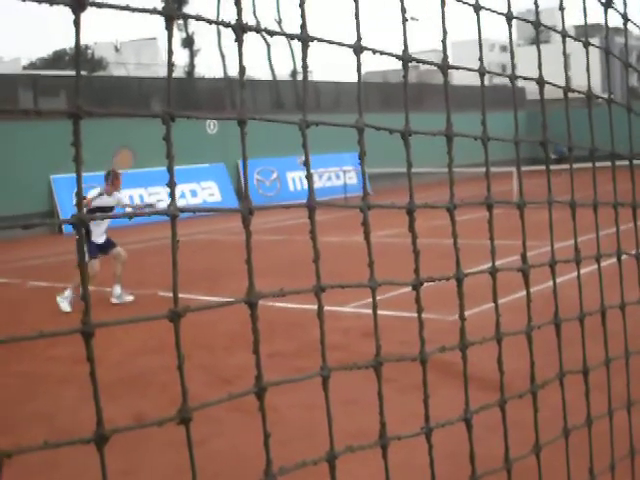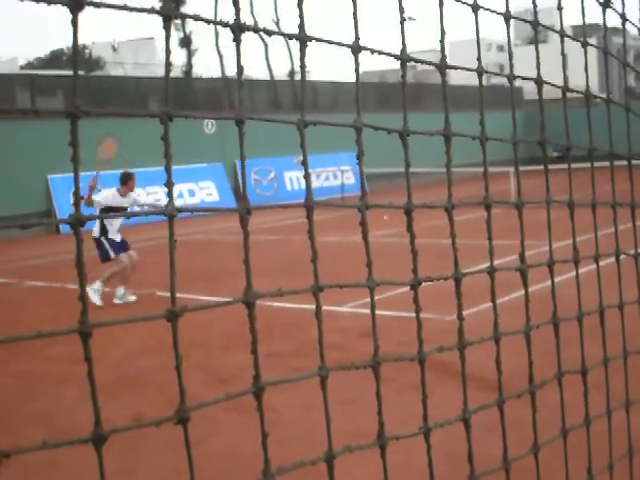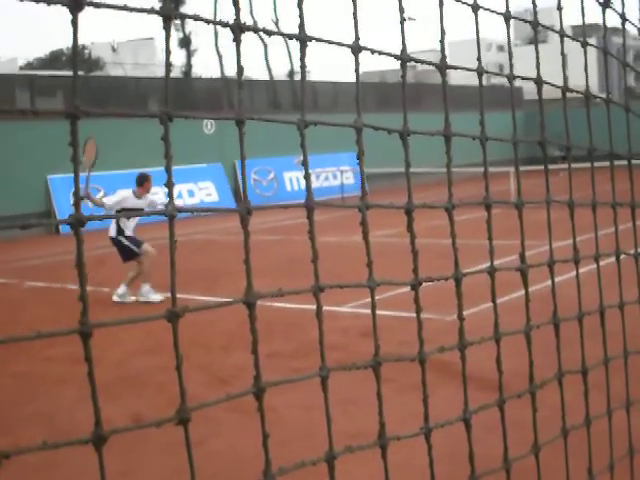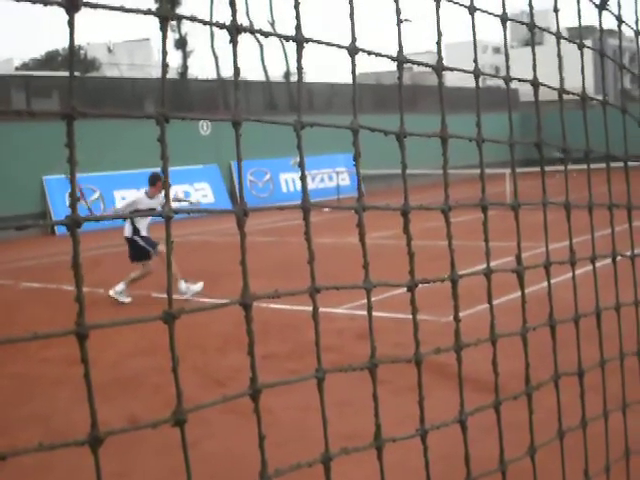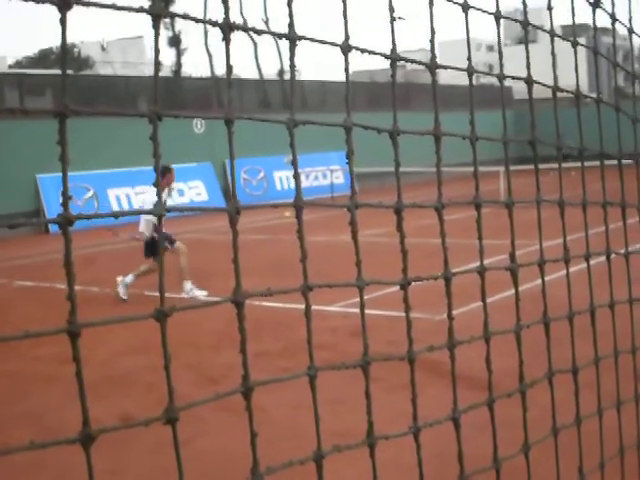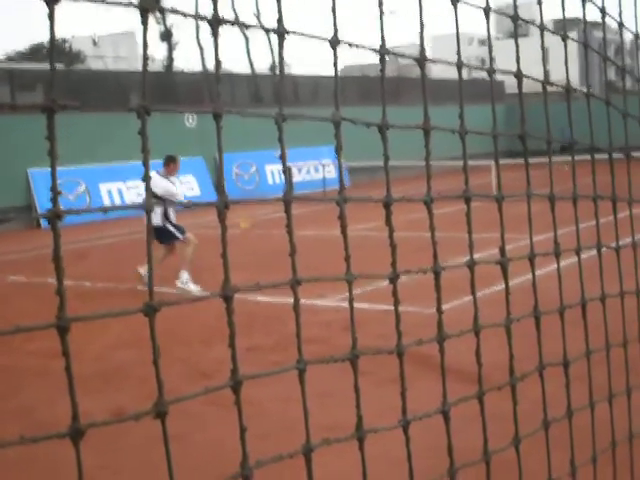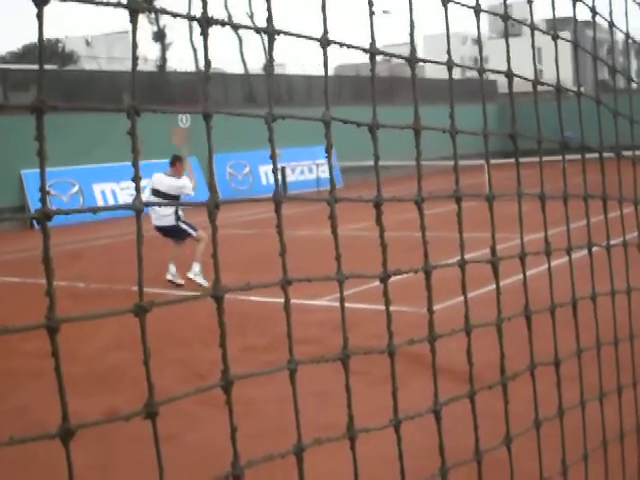
dt=0.1s
person 1, frame 1
left shoulder: (116, 196)
right shoulder: (96, 194)
left elbow: (127, 205)
right elbow: (83, 205)
left wrist: (144, 205)
left hip: (101, 237)
right hip: (87, 236)
left knee: (122, 256)
right knee: (93, 270)
left ankle: (118, 294)
right ankle: (66, 296)
person 1, frame 2
left shoulder: (131, 197)
right shoulder: (109, 194)
left elbow: (144, 204)
right elbow: (88, 203)
left wrist: (162, 206)
right wrist: (90, 190)
left hip: (115, 235)
right hip: (103, 235)
left knee: (134, 260)
right knee: (125, 263)
left ankle: (120, 293)
right ankle: (96, 287)
person 1, frame 3
left shoulder: (146, 198)
right shoulder: (124, 196)
left elbow: (158, 204)
right elbow: (102, 204)
right wrist: (90, 197)
left hip: (127, 235)
right hip: (119, 235)
left knee: (142, 264)
right knee: (150, 253)
left ankle: (121, 293)
right ankle: (146, 291)
person 1, frame 4
left shoulder: (158, 196)
right shoulder: (138, 198)
right elbow: (119, 211)
left wrist: (182, 199)
left hip: (140, 234)
right hip: (134, 234)
left knee: (147, 268)
right knee: (165, 253)
left ankle: (119, 290)
right ankle: (183, 288)
person 1, frame 5
left shoulder: (162, 190)
right shoulder: (156, 198)
right elbow: (149, 219)
left hip: (151, 231)
right hip: (151, 232)
left knee: (155, 264)
right knee: (182, 250)
left ankle: (126, 280)
right ankle: (188, 288)
person 1, frame 6
left shoulder: (153, 175)
right shoulder: (168, 186)
right elbow: (184, 203)
left hip: (157, 220)
right hip: (163, 221)
left knee: (171, 248)
right knee: (191, 241)
left ankle: (146, 270)
right ankle: (184, 279)
person 1, frame 7
left shoulder: (156, 178)
right shoulder: (180, 184)
right elbow: (191, 188)
right wrist: (189, 176)
left hip: (157, 221)
right hip: (172, 222)
left knee: (179, 241)
right knee: (202, 238)
left ankle: (172, 273)
right ankle: (195, 271)
